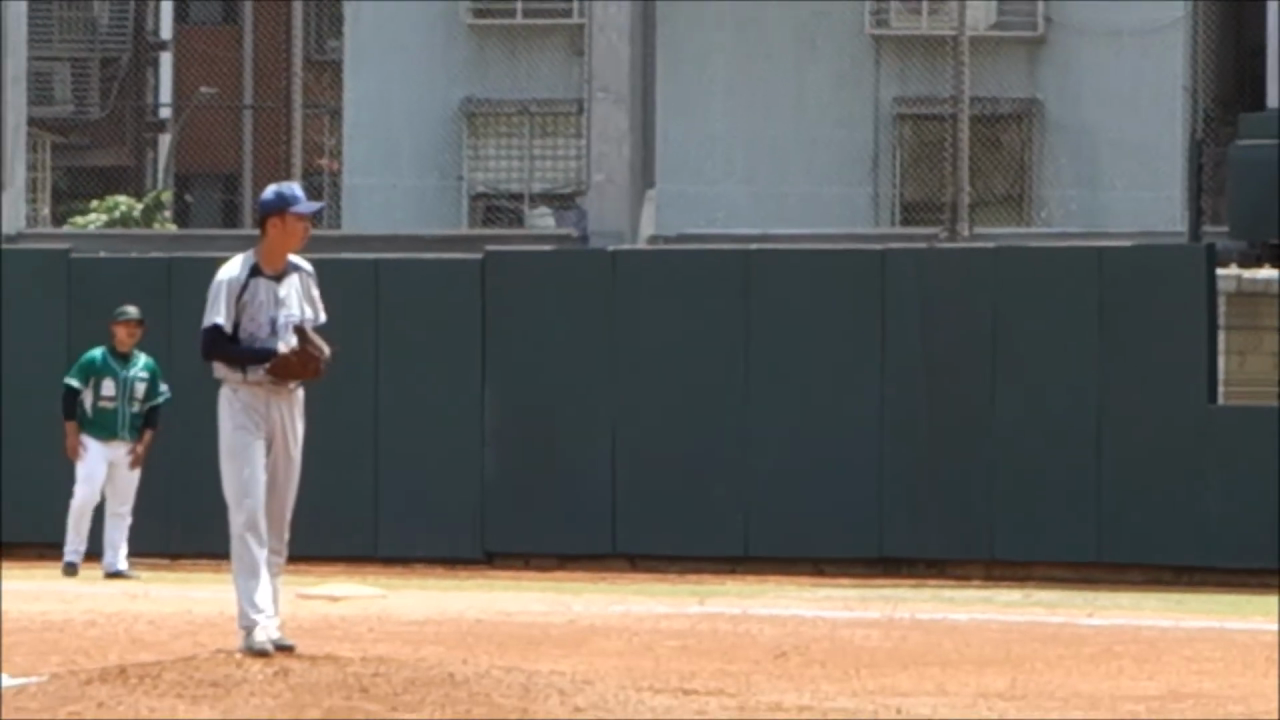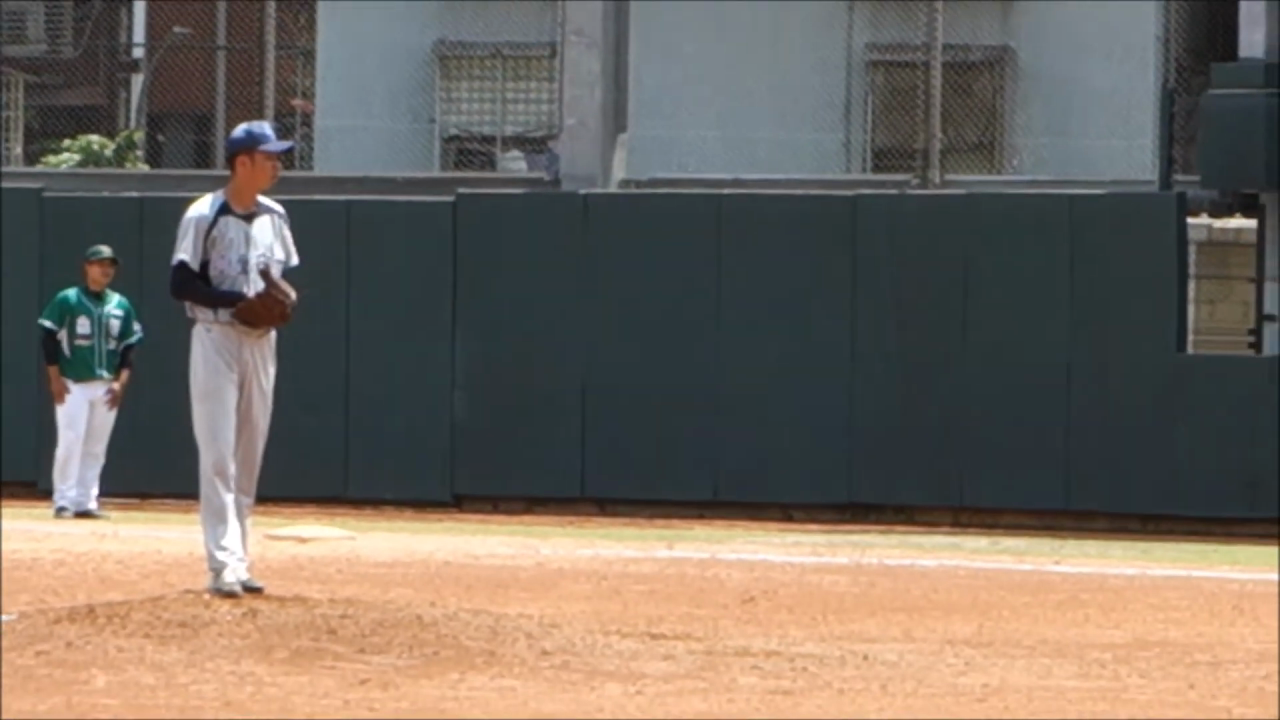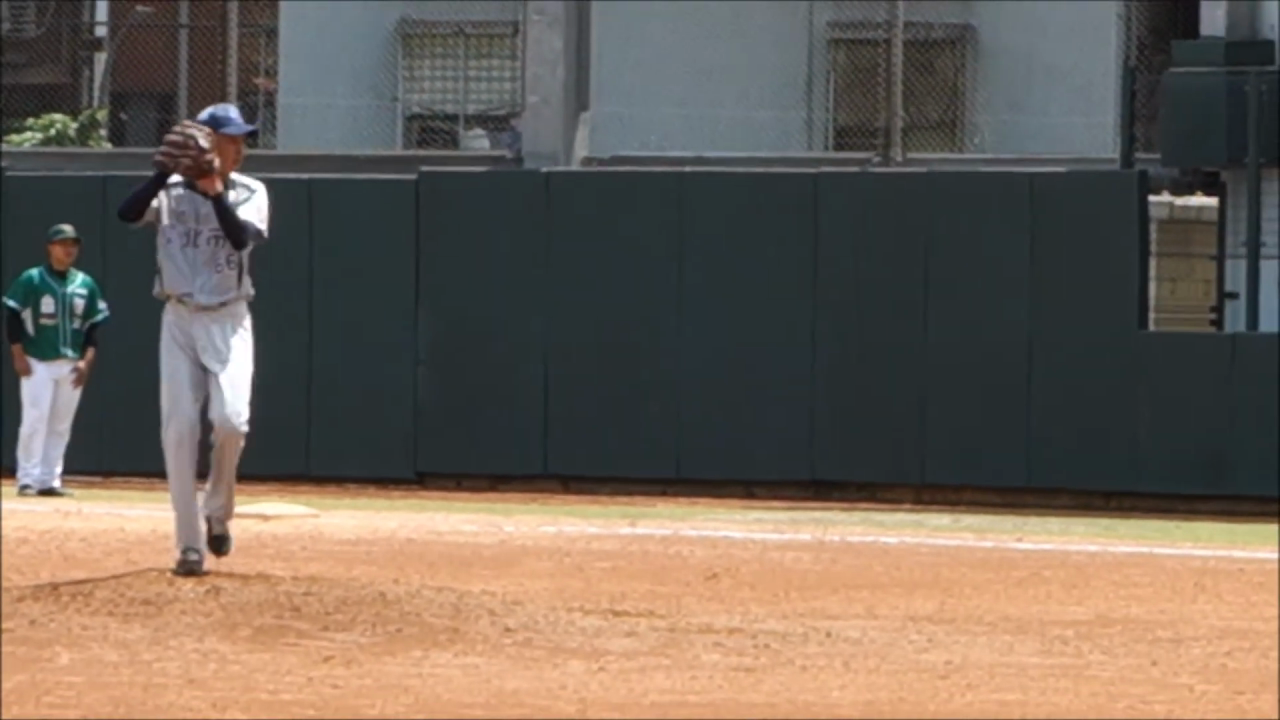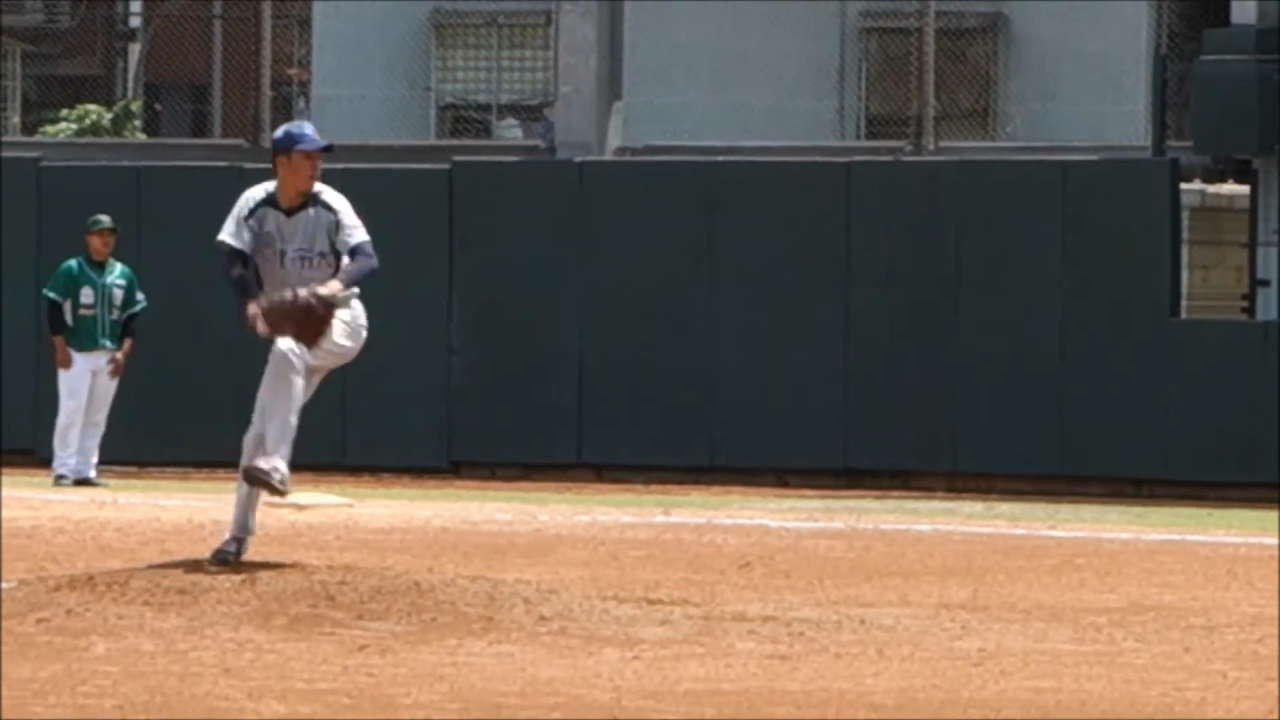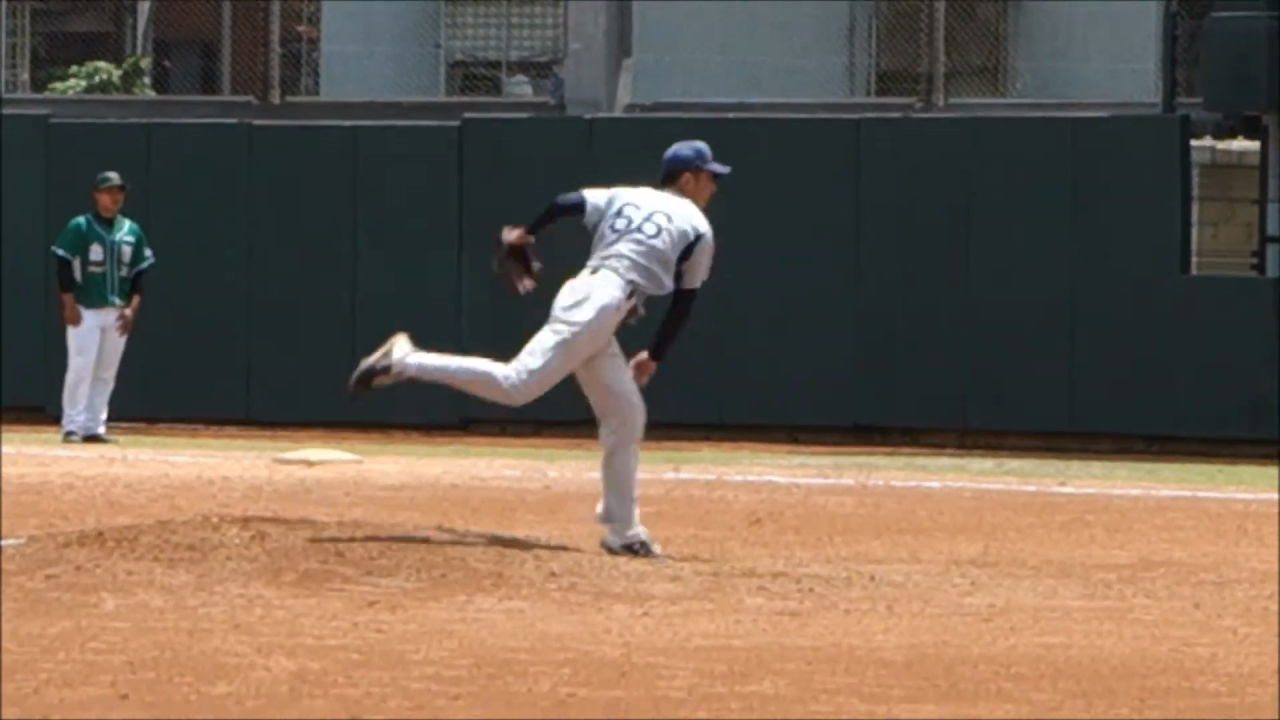
dt=0.7s
person 1, frame 1
left shoulder: (303, 274)
right shoulder: (234, 277)
right elbow: (212, 346)
right wrist: (272, 355)
left hip: (289, 400)
right hip: (244, 401)
left knee: (279, 516)
right knee: (249, 512)
left ankle: (268, 620)
right ankle: (256, 623)
person 1, frame 2
left shoulder: (275, 216)
right shoulder: (204, 215)
right elbow: (180, 285)
right wrist: (238, 299)
left hip: (261, 344)
right hip: (217, 342)
left knee: (249, 458)
right knee: (218, 456)
left ankle: (237, 562)
right ankle: (224, 565)
person 1, frame 3
left shoulder: (250, 191)
right shoulder: (169, 190)
left elbow: (242, 238)
right elbow: (127, 213)
left wrist: (215, 190)
right wrist: (166, 169)
left hip: (229, 321)
right hip: (179, 319)
left knee: (231, 421)
right knee: (179, 430)
left ankle: (217, 511)
right ankle: (190, 544)
person 1, frame 4
left shoulder: (332, 206)
right shoulder: (253, 203)
left elbow: (367, 258)
right elbow: (234, 263)
left wrist: (339, 283)
right wrist: (251, 306)
left hip: (340, 323)
right hip: (292, 331)
left knee: (287, 350)
right knee: (261, 431)
left ankle: (273, 467)
right ankle: (239, 533)
person 1, frame 5
left shoulder: (624, 196)
right shoulder: (697, 227)
left elbow: (564, 203)
right elbow: (683, 303)
left wrist: (525, 234)
right wrist: (655, 355)
left hip: (583, 304)
right hip: (595, 308)
left knee: (627, 418)
right knee: (510, 385)
left ankle: (623, 531)
right ankle: (403, 360)
person 2, frame 1
left shoulder: (149, 366)
right shoulder: (93, 359)
left elbow: (154, 409)
right elbow: (70, 396)
left wrist: (144, 444)
right wrist: (72, 436)
left hip: (129, 447)
right hip: (94, 442)
left knee: (121, 507)
right knee: (85, 497)
left ankle: (115, 563)
right ankle: (73, 556)
person 2, frame 2
left shoulder: (122, 305)
right shoulder: (67, 299)
left elbow: (129, 347)
right elbow: (49, 339)
left wrist: (121, 381)
right wrist: (55, 379)
left hip: (106, 386)
right hip: (73, 384)
left knee: (96, 448)
right knee: (70, 443)
left ankle: (85, 502)
right ankle: (64, 501)
person 2, frame 3
left shoulder: (86, 284)
right shoulder: (31, 279)
left elbow: (93, 326)
right elbow: (13, 317)
left wrist: (87, 360)
right wrist: (19, 356)
left hip: (72, 365)
right hip: (37, 362)
left knee: (61, 426)
right knee: (34, 421)
left ankle: (49, 480)
right ankle: (27, 479)
person 2, frame 4
left shoulder: (124, 274)
right shoulder: (70, 269)
left elbow: (131, 317)
right elbow: (54, 309)
left wrist: (124, 351)
right wrist: (60, 347)
left hip: (109, 356)
right hip: (75, 353)
left knee: (97, 417)
right knee: (71, 412)
left ankle: (84, 470)
right ankle: (63, 469)
person 2, frame 5
left shoulder: (133, 231)
right shoulder: (79, 226)
left elbow: (140, 273)
right elbow: (64, 266)
left wrist: (132, 308)
right wrist: (69, 305)
left hip: (117, 312)
right hip: (85, 310)
left knee: (106, 373)
right knee: (80, 369)
left ankle: (94, 426)
right ankle: (72, 425)
